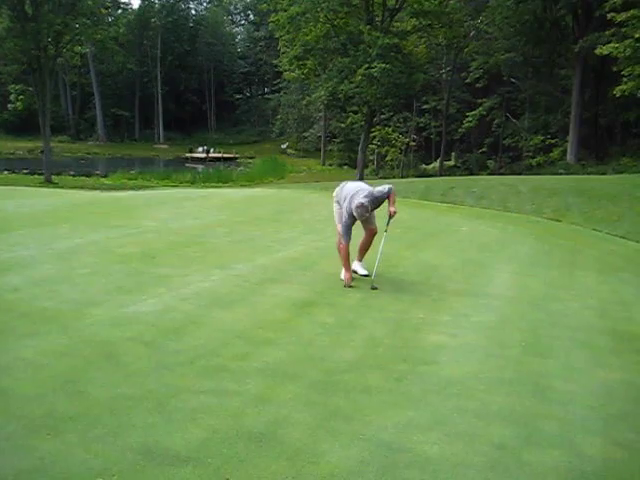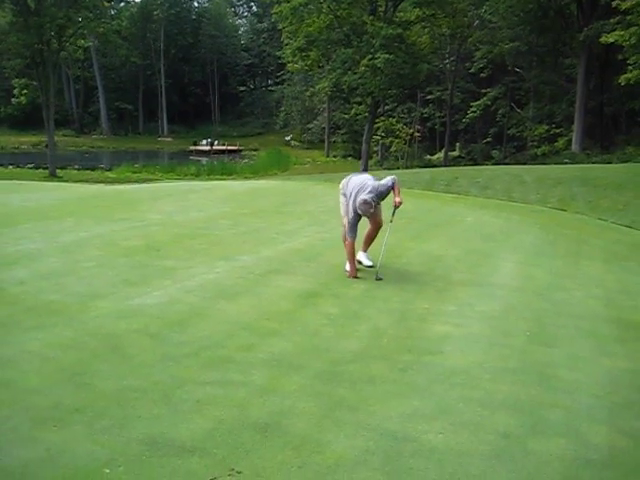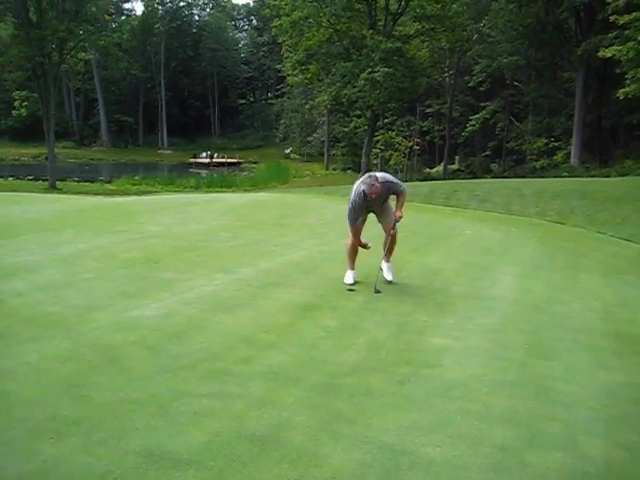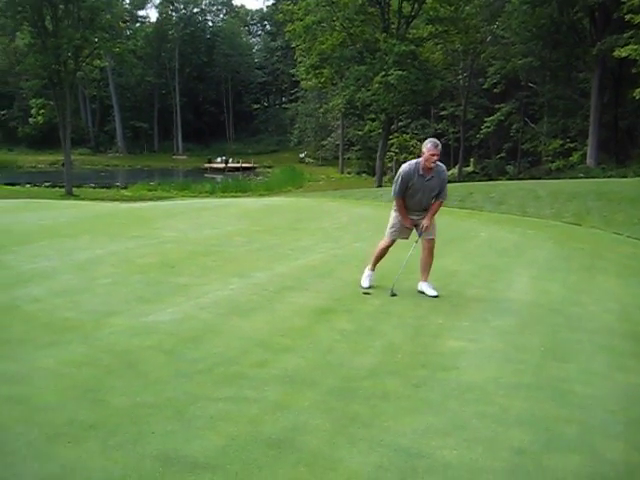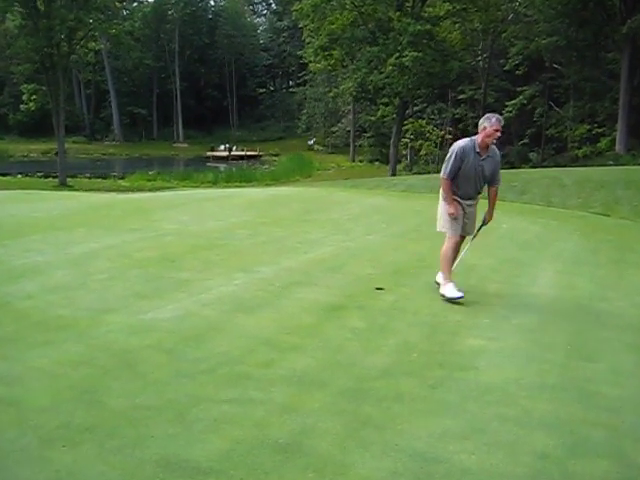
dt=0.4s
person 1, frame 1
left shoulder: (374, 196)
right shoulder: (347, 215)
left elbow: (390, 188)
right elbow: (344, 244)
left wrist: (392, 206)
right wrist: (347, 272)
right hip: (341, 197)
left knee: (372, 231)
right knee: (341, 232)
left ankle: (358, 263)
right ankle: (345, 268)
person 1, frame 2
left shoulder: (378, 191)
right shoulder: (354, 211)
left elbow: (393, 179)
right elbow: (350, 241)
left wrist: (397, 196)
right wrist: (352, 268)
left knee: (377, 223)
right knee: (347, 224)
left ankle: (362, 253)
right ankle: (349, 260)
person 1, frame 3
left shoulder: (387, 181)
right shoulder: (356, 198)
left elbow: (402, 191)
right elbow: (352, 222)
left wrist: (399, 210)
right wrist: (359, 241)
left hip: (382, 202)
right hip: (361, 203)
left knee: (392, 231)
right knee: (354, 235)
left ankle: (386, 263)
right ankle: (350, 271)
person 1, frame 4
left shoulder: (442, 172)
right shoulder: (406, 170)
left elbow: (441, 197)
right elbow: (397, 196)
left wrist: (429, 218)
right wrist: (405, 218)
left hip: (425, 212)
right hip: (403, 211)
left knee: (429, 244)
right knee: (388, 242)
left ankle: (424, 283)
right ankle: (370, 270)
person 1, frame 5
left shoulder: (494, 154)
right shoulder: (461, 147)
left elbow: (493, 184)
right elbow: (445, 177)
left wrist: (490, 210)
right wrist: (450, 204)
left hip: (471, 200)
right hip: (452, 198)
left knee: (461, 238)
right knee: (453, 239)
left ankle: (441, 275)
right ankle: (446, 283)
